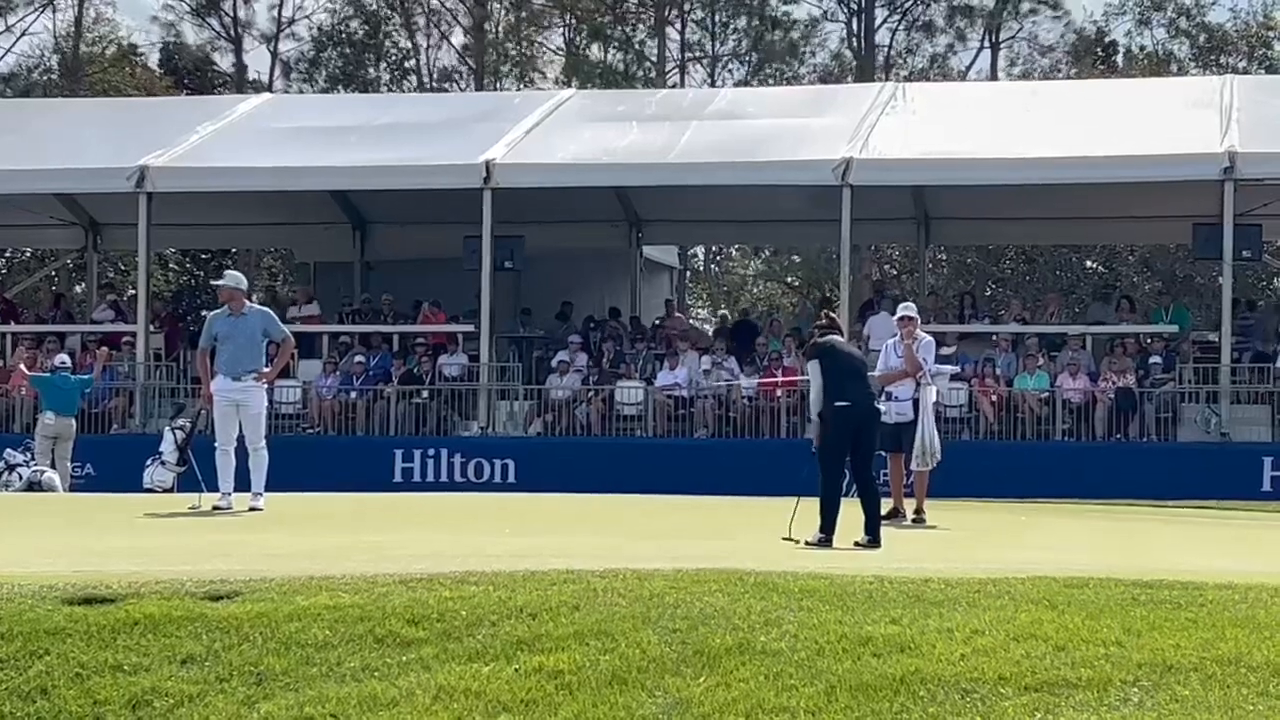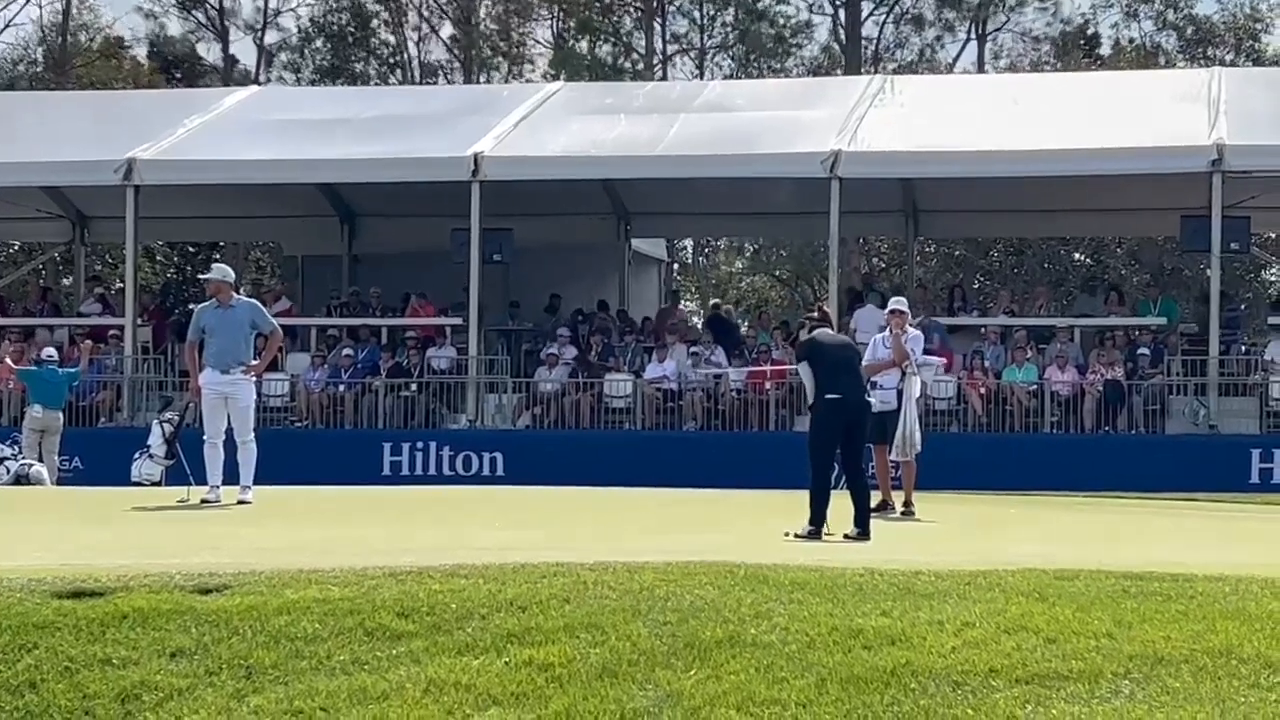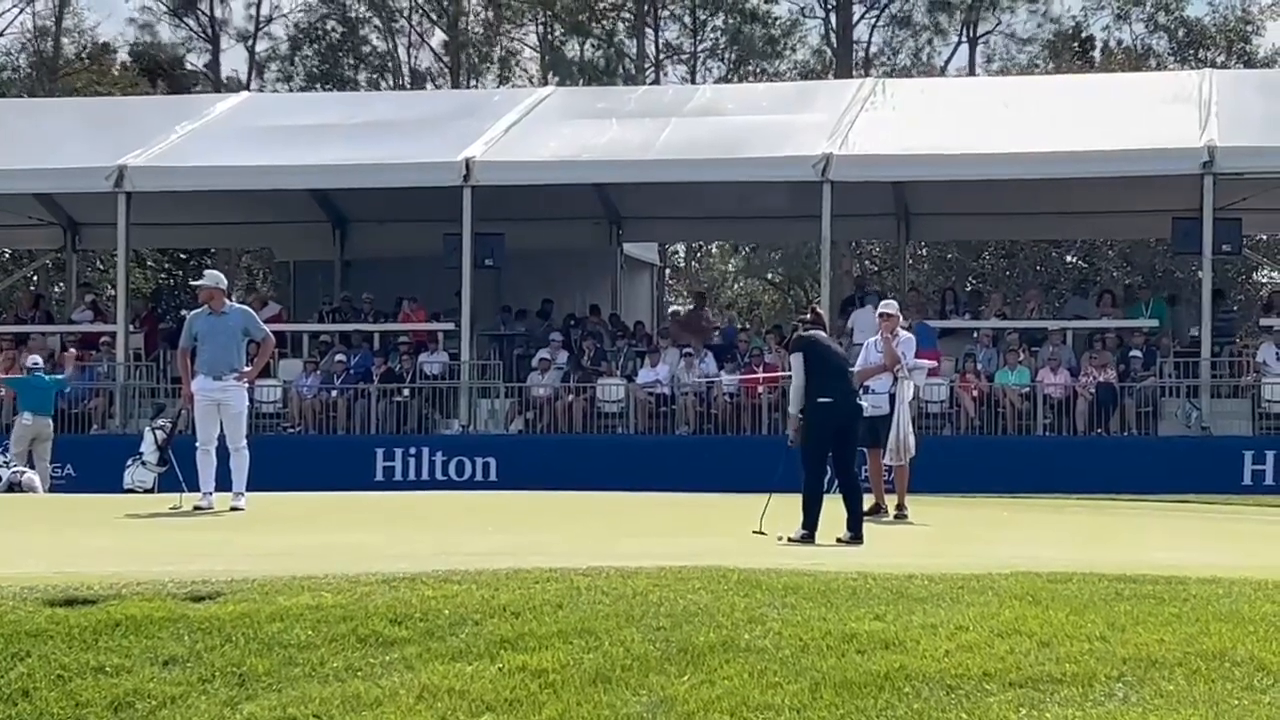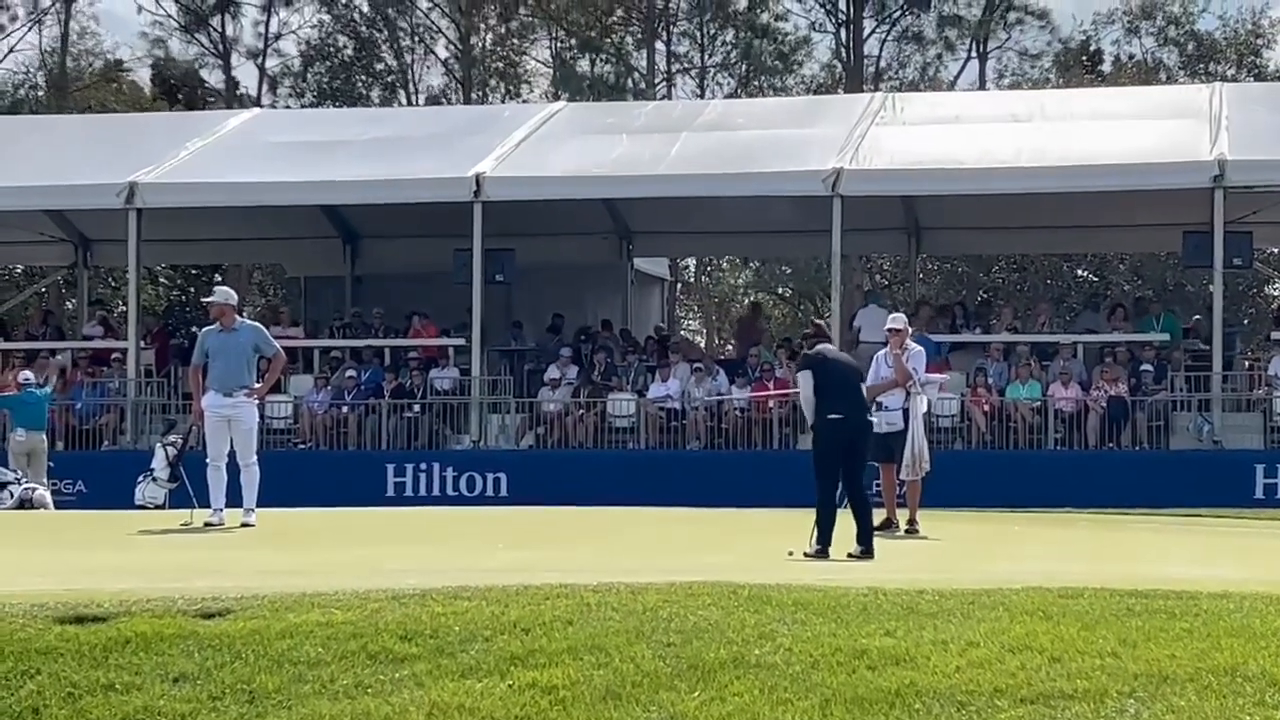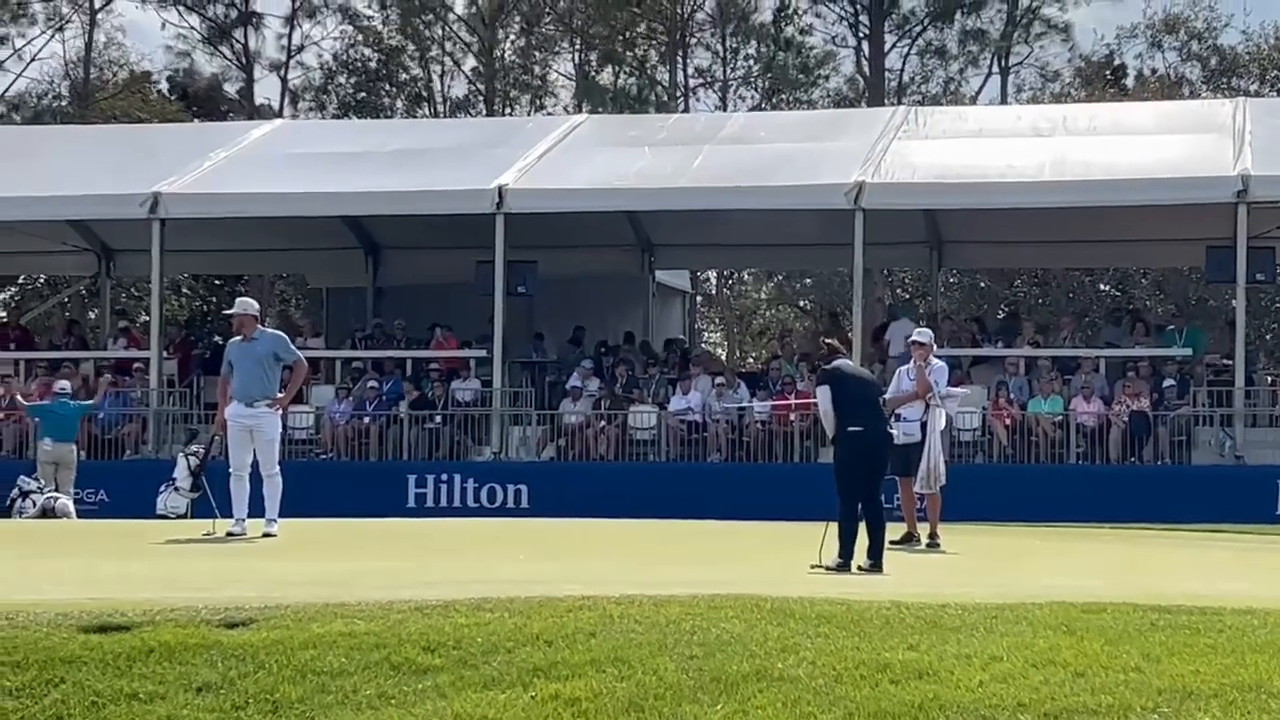
dt=1s
person 1, frame 1
left shoulder: (262, 315)
right shoulder: (214, 318)
left elbow: (288, 342)
right elbow: (203, 352)
left wrist: (273, 372)
right wrist: (206, 385)
left hip: (252, 385)
right hip: (222, 386)
left knee: (256, 443)
right knee: (224, 444)
left ankle: (257, 494)
right ankle: (225, 494)
person 1, frame 2
left shoulder: (250, 307)
right shoulder: (202, 311)
left elbow: (276, 334)
right elbow: (191, 344)
left wrist: (262, 364)
right wrist: (194, 378)
left hip: (241, 378)
right hip: (211, 378)
left knee: (245, 436)
right knee: (212, 437)
left ankle: (246, 487)
right ankle: (214, 487)
person 1, frame 3
left shoulder: (242, 314)
right shoulder: (194, 318)
left elbow: (268, 341)
right elbow: (184, 351)
left wrist: (254, 371)
right wrist: (186, 385)
left hip: (233, 384)
right hip: (203, 385)
left knee: (237, 443)
right knee: (205, 443)
left ankle: (239, 494)
right ankle: (206, 494)
person 1, frame 4
left shoulder: (253, 330)
right shoulder: (207, 334)
left elbow: (279, 357)
right elbow: (196, 368)
left wrist: (264, 387)
right wrist: (197, 400)
left hip: (243, 401)
right hip: (214, 401)
left knee: (247, 459)
right knee: (215, 459)
left ankle: (249, 510)
right ankle: (217, 510)
person 1, frame 5
left shoulder: (275, 339)
right shoulder: (232, 345)
left elbow: (301, 366)
right elbow: (224, 378)
left wrist: (287, 397)
right wrist: (221, 410)
left hip: (266, 411)
right hip: (237, 411)
left knee: (269, 469)
right knee: (238, 470)
left ankle: (271, 520)
right ankle: (239, 520)
person 2, frame 1
left shoulder: (816, 347)
right shoulder: (855, 351)
left elbow: (817, 388)
left wrist: (816, 422)
left hip: (840, 412)
right hip: (868, 411)
left knee: (831, 474)
right knee: (864, 473)
left ankle: (825, 534)
right ankle: (872, 534)
person 2, frame 2
left shoulder: (806, 345)
right shoulder: (848, 343)
left elbow: (811, 386)
right elbow: (855, 376)
left wrist: (815, 411)
left hip: (830, 405)
right hip: (859, 404)
left knee: (821, 466)
right knee: (854, 465)
left ankle: (815, 526)
right ankle: (862, 527)
person 2, frame 3
left shoulder: (800, 340)
right shoulder: (836, 347)
left elbow: (799, 382)
left wrist: (794, 416)
left hip: (822, 408)
right hip: (850, 407)
left knee: (814, 470)
right knee: (847, 470)
left ankle: (808, 530)
right ankle: (855, 530)
person 2, frame 4
left shoulder: (809, 358)
right shoulder: (849, 360)
left elbow: (807, 397)
right elbow: (859, 394)
left wrist: (813, 424)
left hip: (831, 423)
right hip: (861, 422)
left knee: (826, 486)
right knee: (855, 484)
left ankle: (822, 545)
right ankle: (865, 545)
person 2, frame 5
left shoulder: (827, 373)
right shoulder: (867, 374)
left elbow: (826, 410)
right elbow: (876, 407)
left wrist: (834, 437)
left hip: (852, 437)
right hip: (881, 435)
left knee: (849, 499)
right knee: (873, 497)
left ankle: (844, 558)
right ankle: (875, 559)
person 3, frame 1
left shoulder: (926, 342)
right shoulder: (889, 345)
left elbow: (916, 369)
right elbow: (881, 378)
left wrist: (908, 342)
right wrist: (905, 372)
left hip: (914, 408)
right hip: (891, 409)
right knee: (894, 458)
left ankle: (919, 509)
right ankle: (897, 507)
person 3, frame 2
left shoulder: (915, 336)
right shoulder: (878, 339)
left elbow: (904, 359)
right elbow: (866, 368)
left wrist: (897, 333)
right wrist: (891, 362)
left hip: (900, 399)
right hip: (877, 400)
right knee: (879, 450)
left ankle: (908, 501)
right ankle: (886, 499)
person 3, frame 3
left shoulder: (907, 339)
right shoulder: (870, 343)
left elbow: (895, 364)
right elbow: (858, 375)
left wrist: (887, 337)
right wrist: (882, 367)
left hip: (892, 403)
right hip: (869, 404)
right knee: (873, 454)
left ankle: (901, 505)
right ankle: (879, 503)
person 3, frame 4
left shoulder: (916, 352)
right shoulder: (879, 356)
left elbow: (906, 379)
right elbow: (869, 390)
left wrist: (897, 352)
right wrist: (894, 382)
left hip: (905, 418)
right hip: (881, 419)
right knee: (886, 470)
left ankle: (912, 519)
right ankle: (891, 518)
person 3, frame 5
left shoulder: (939, 367)
right shoulder: (902, 371)
left elbow: (926, 391)
right elbow: (889, 402)
left wrist: (920, 364)
right wrist: (913, 395)
left hip: (923, 432)
right hip: (901, 432)
right knee: (904, 483)
left ankle: (933, 533)
right ankle: (912, 532)
